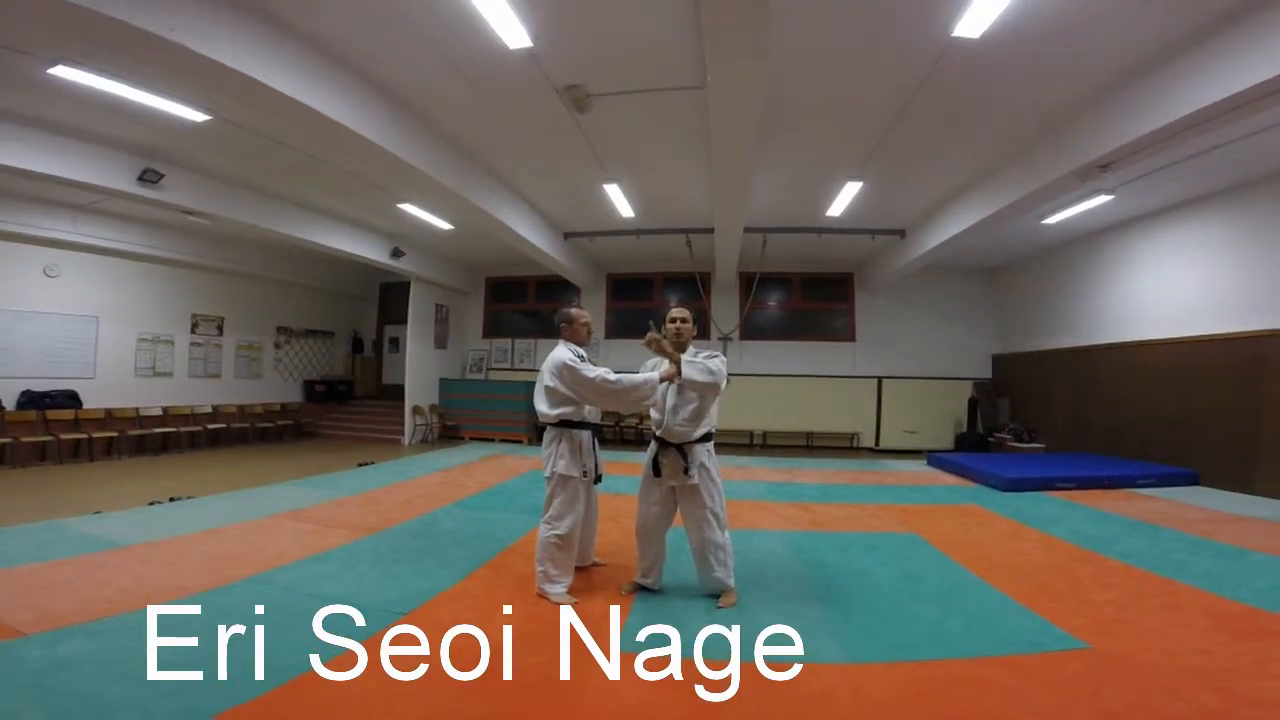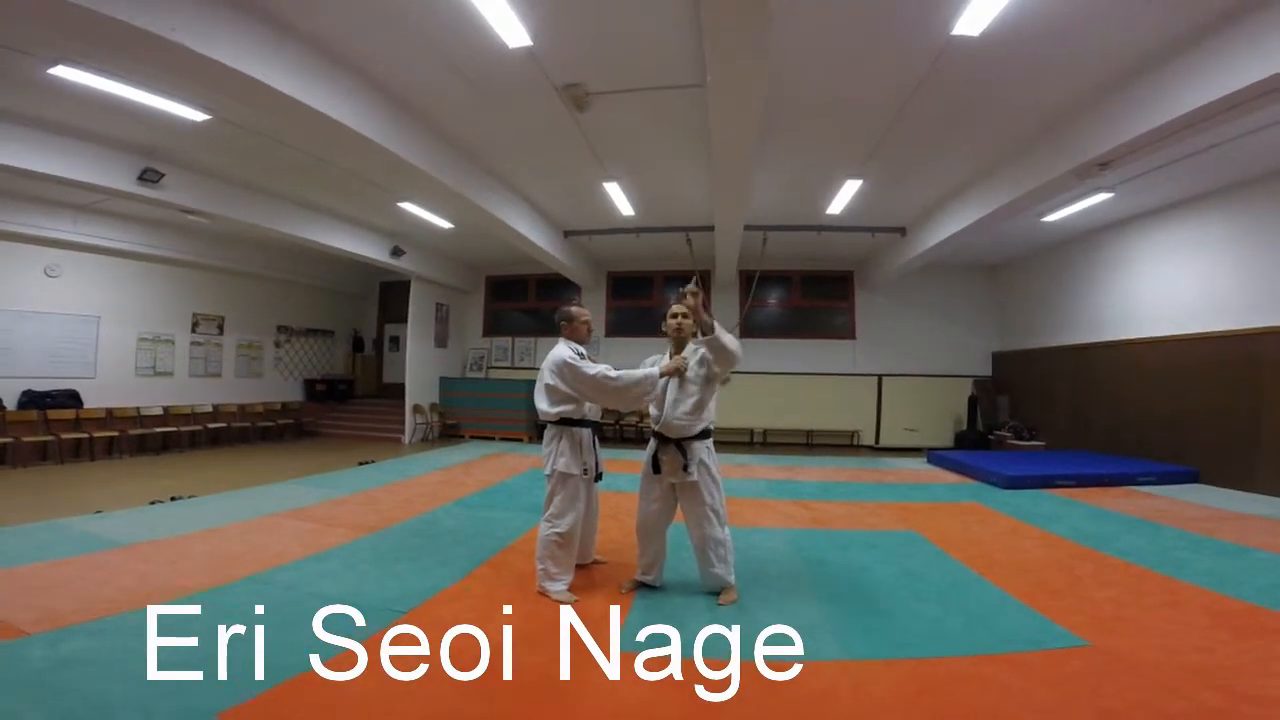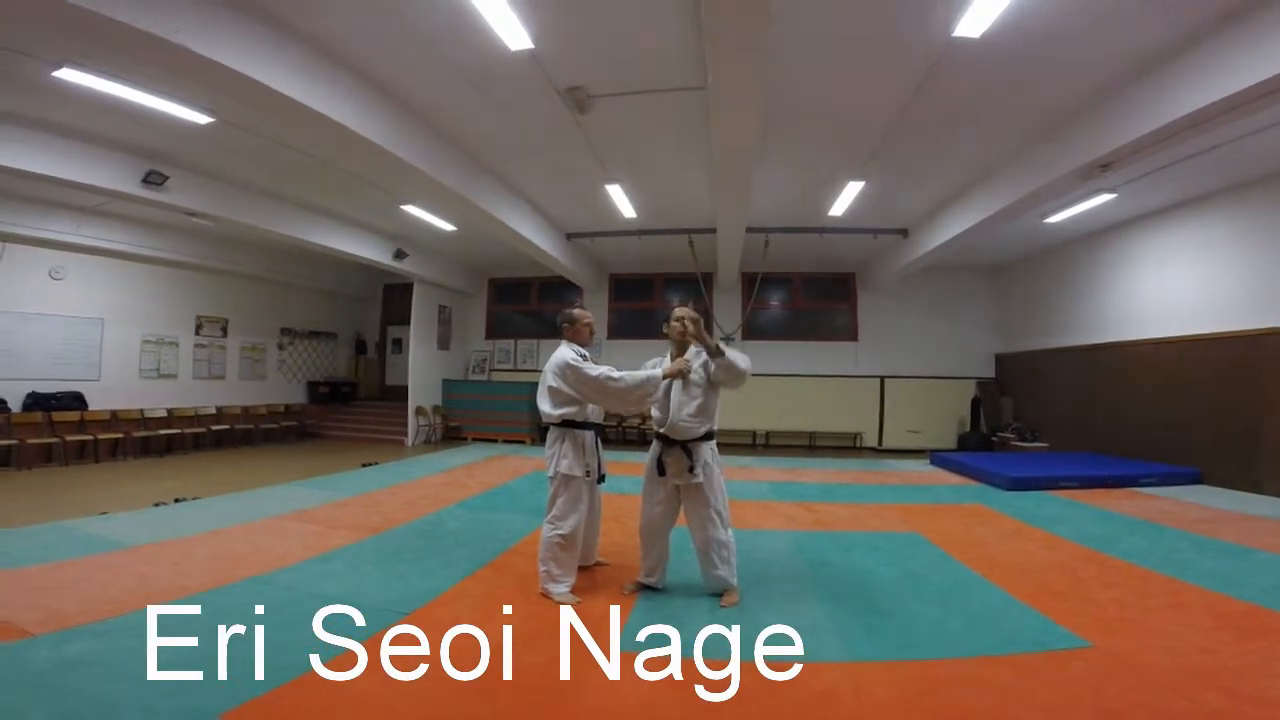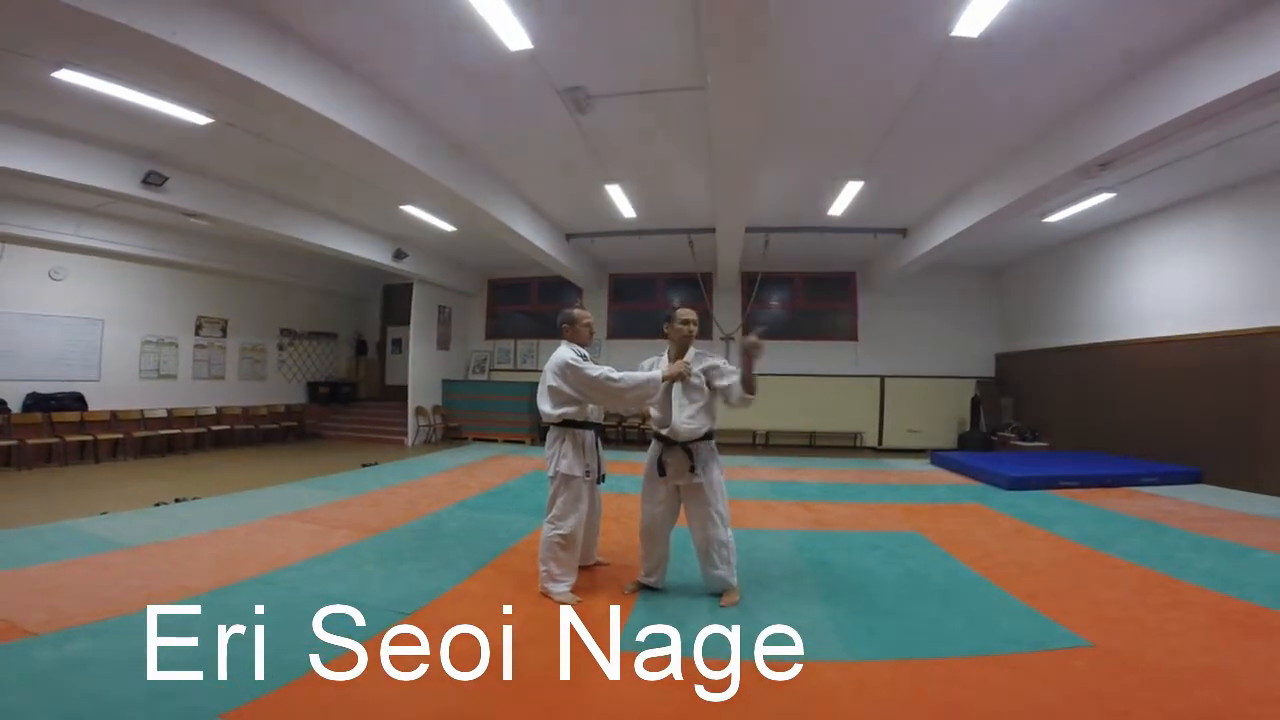
dt=0.2s
person 1, frame 1
left shoulder: (707, 362)
right shoulder: (652, 366)
left elbow: (713, 379)
left wrist: (671, 355)
left hip: (695, 455)
right hip: (660, 454)
left knee: (708, 526)
right knee: (649, 523)
left ankle: (724, 585)
right ankle: (647, 578)
person 1, frame 2
left shoulder: (706, 357)
right shoulder: (653, 363)
left elbow: (730, 353)
left wrist: (702, 315)
left hip: (695, 452)
right hip: (659, 450)
left knee: (708, 522)
right knee: (649, 520)
left ankle: (724, 581)
right ankle: (647, 574)
person 1, frame 3
left shoulder: (707, 361)
right shoulder: (653, 366)
left elbow: (740, 371)
left wrist: (706, 341)
left hip: (699, 454)
right hip: (663, 453)
left knee: (711, 524)
right knee: (653, 522)
left ankle: (727, 584)
right ankle: (649, 577)
person 1, frame 4
left shoulder: (709, 364)
right shoulder: (651, 365)
left elbow: (739, 396)
left wrist: (748, 365)
left hip: (699, 454)
right hip: (662, 453)
left knee: (711, 523)
right knee: (654, 522)
left ankle: (726, 583)
right ankle: (650, 577)
person 2, frame 1
left shoulder: (574, 357)
right shoulder: (564, 360)
left elbow: (595, 392)
right elbow: (609, 385)
right wrist: (661, 376)
left hip: (580, 441)
right hip: (566, 444)
left knee: (585, 507)
right knee: (562, 515)
left ankle: (580, 557)
right ankle: (551, 583)
person 2, frame 2
left shoulder: (574, 355)
right shoulder: (564, 358)
left elbow: (596, 389)
right elbow: (610, 382)
right wrist: (661, 372)
left hip: (580, 439)
right hip: (566, 442)
left knee: (585, 505)
right knee: (562, 513)
left ankle: (582, 555)
right ankle: (551, 581)
person 2, frame 3
left shoulder: (576, 358)
right shoulder: (567, 361)
left elbow: (600, 392)
right elbow: (613, 383)
left wrist: (637, 407)
right wrist: (664, 373)
left hip: (583, 441)
right hip: (569, 444)
left knee: (588, 506)
right knee: (565, 515)
left ankle: (584, 557)
right ankle: (554, 582)
person 2, frame 4
left shoulder: (576, 358)
right shoulder: (566, 361)
left elbow: (599, 392)
right elbow: (613, 384)
right wrist: (664, 375)
left hip: (582, 441)
right hip: (569, 444)
left knee: (588, 506)
right knee: (565, 515)
left ankle: (584, 556)
right ankle: (554, 582)
